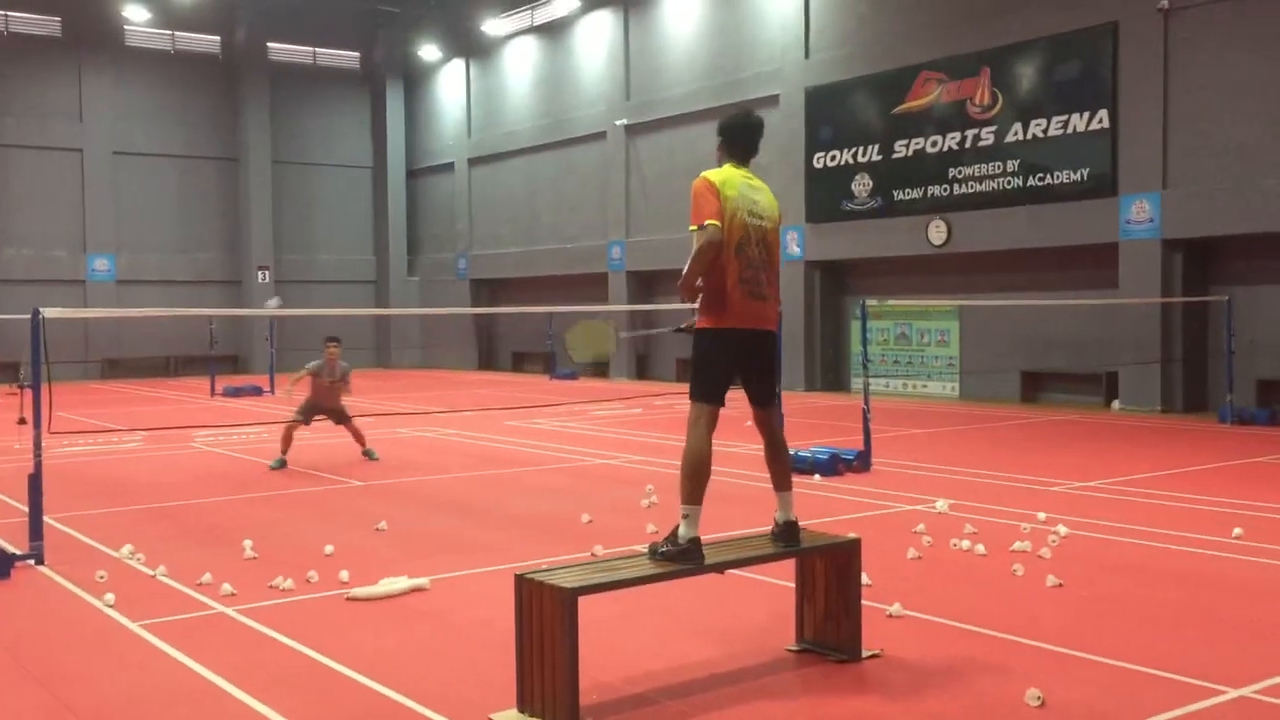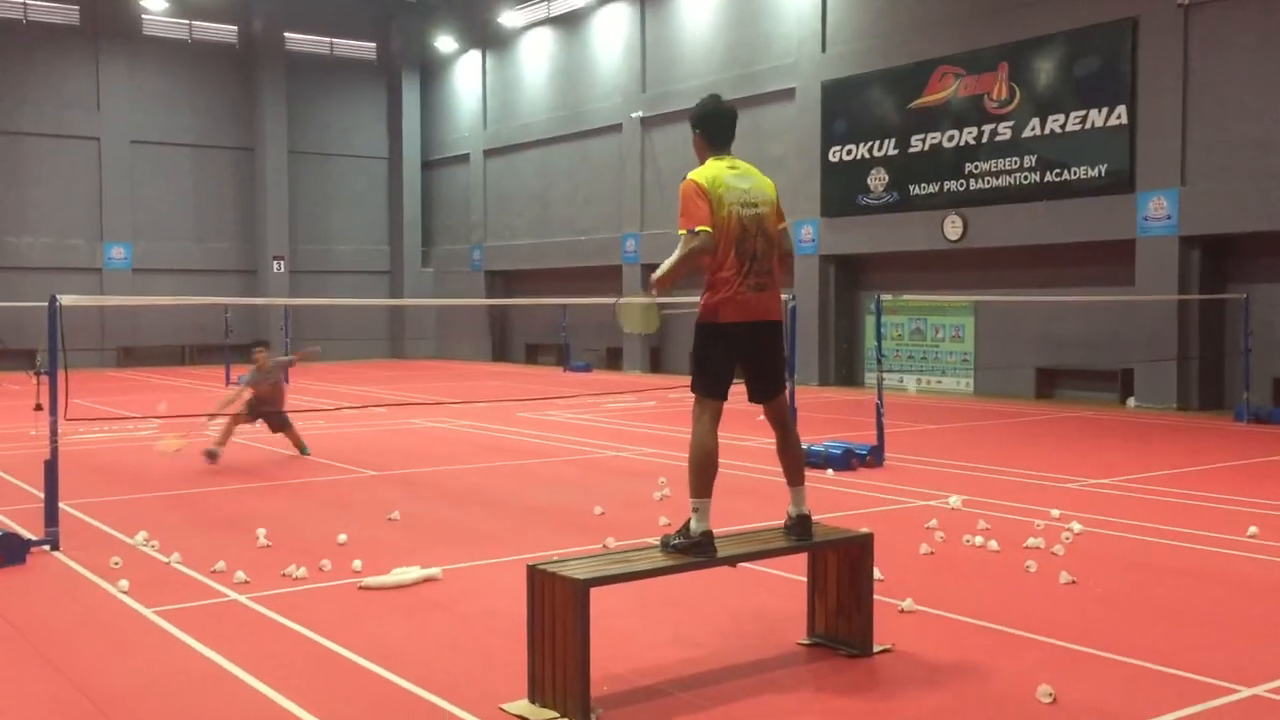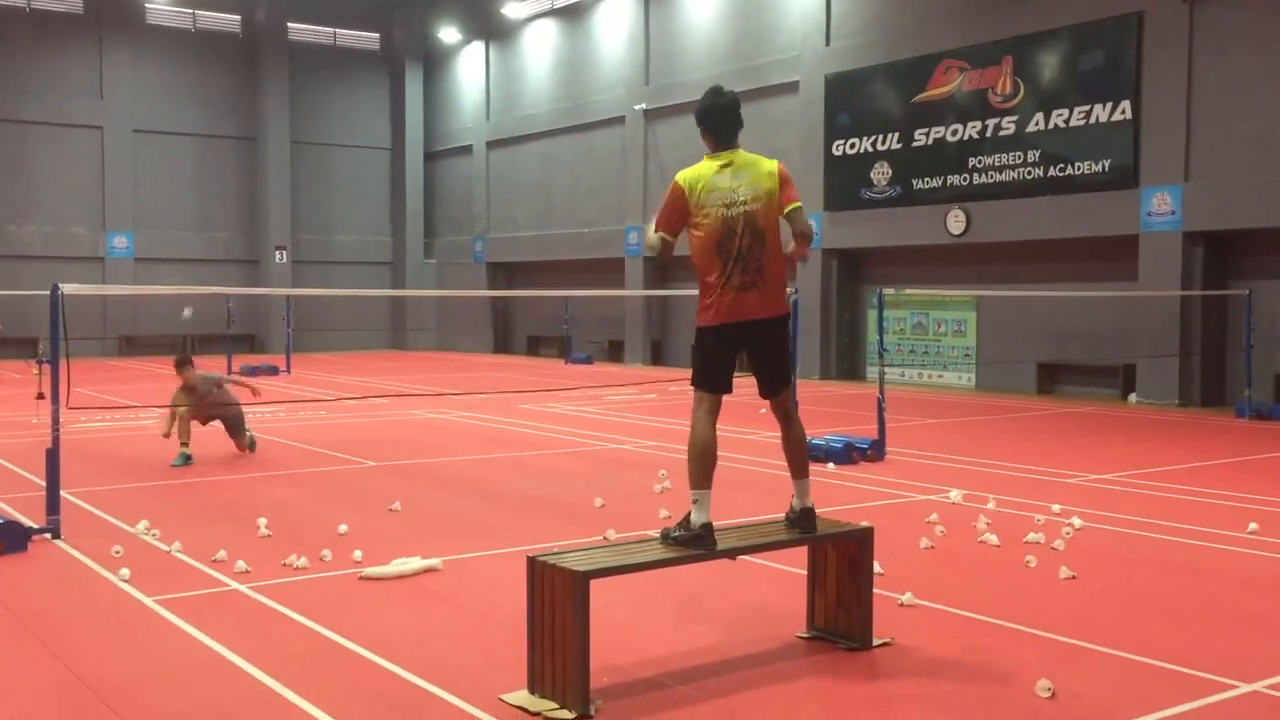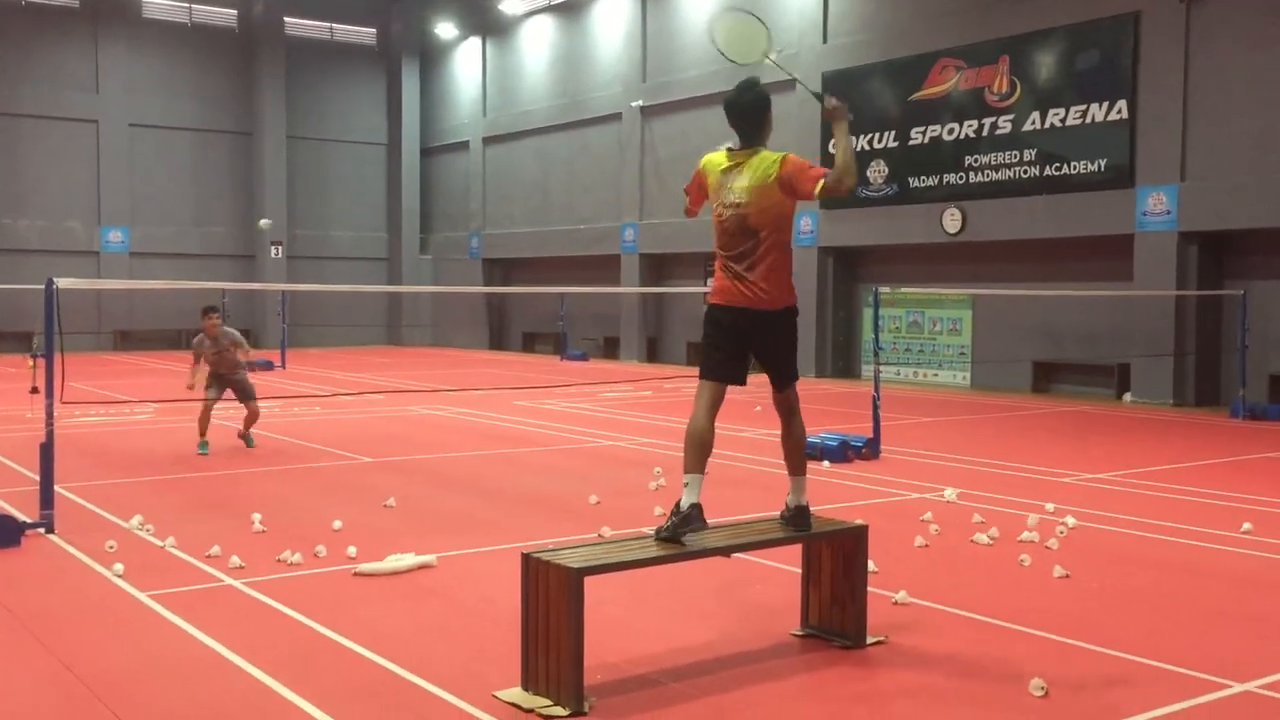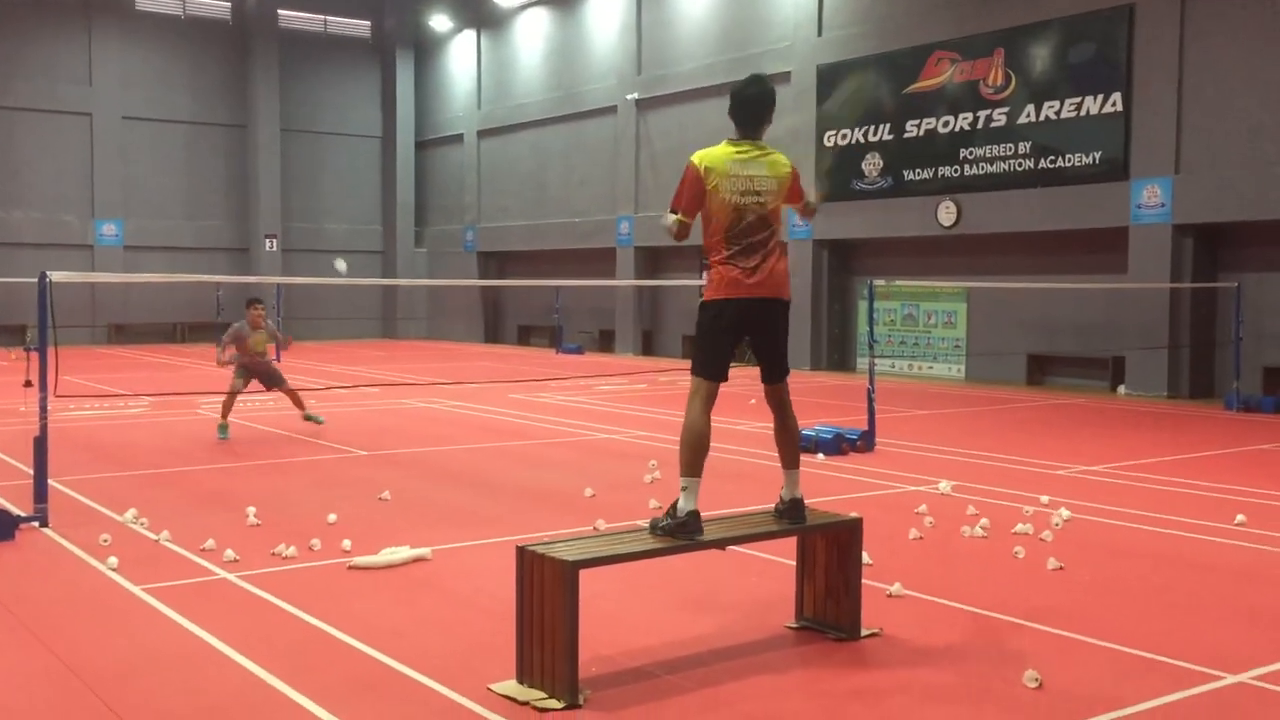
dt=0.3s
person 1, frame 1
left shoulder: (711, 181)
right shoulder: (768, 196)
left elbow: (710, 240)
left wrist: (688, 280)
left hip: (723, 320)
right hip: (764, 322)
left knee: (701, 420)
right knee: (769, 421)
left ankle: (687, 535)
right ankle: (786, 521)
person 1, frame 2
left shoulder: (699, 181)
right shoulder: (763, 181)
left elbow: (699, 244)
right elbow: (786, 251)
left wrist: (663, 276)
left hip: (723, 314)
right hip: (768, 315)
left knee: (706, 414)
right knee: (780, 413)
left ankle: (699, 528)
right ankle: (800, 514)
person 1, frame 3
left shoulder: (688, 180)
right shoulder: (773, 171)
left elbow: (659, 246)
right elbow: (804, 232)
left wrist: (653, 235)
right wrist: (795, 254)
left hip: (718, 315)
right hip: (770, 312)
left knee: (705, 410)
right knee: (785, 408)
left ankle: (699, 520)
right ankle: (803, 507)
person 1, frame 4
left shoulder: (709, 166)
right shoulder: (781, 169)
left elbow: (689, 207)
right elbow: (842, 184)
right wrist: (839, 125)
left hip: (724, 305)
right hip: (773, 308)
left knee: (707, 400)
right knee: (787, 405)
left ankle: (689, 505)
right ankle: (797, 505)
person 1, frame 5
left shoulder: (702, 162)
right shoulder: (784, 168)
left elbow: (679, 231)
right elbow: (807, 211)
left wrist: (682, 218)
left hip: (723, 296)
right hip: (772, 299)
left knee: (701, 396)
right knee: (779, 397)
left ankle: (687, 508)
right ankle: (792, 498)
